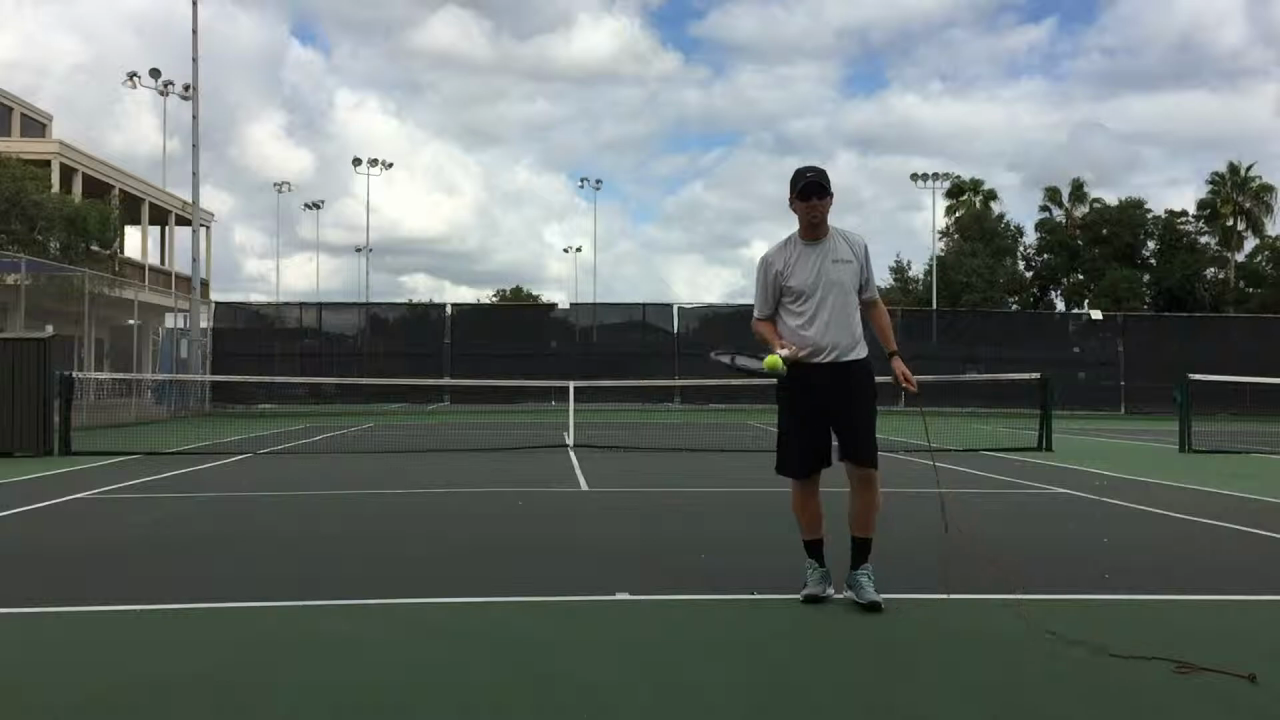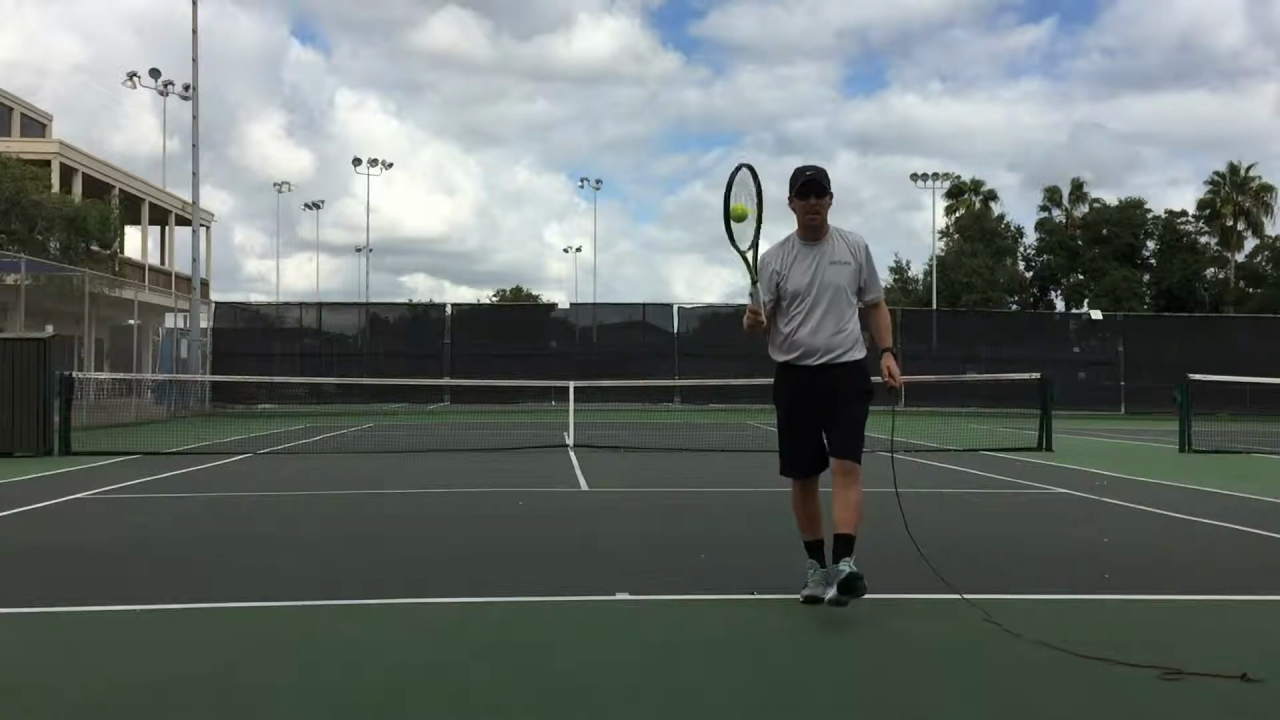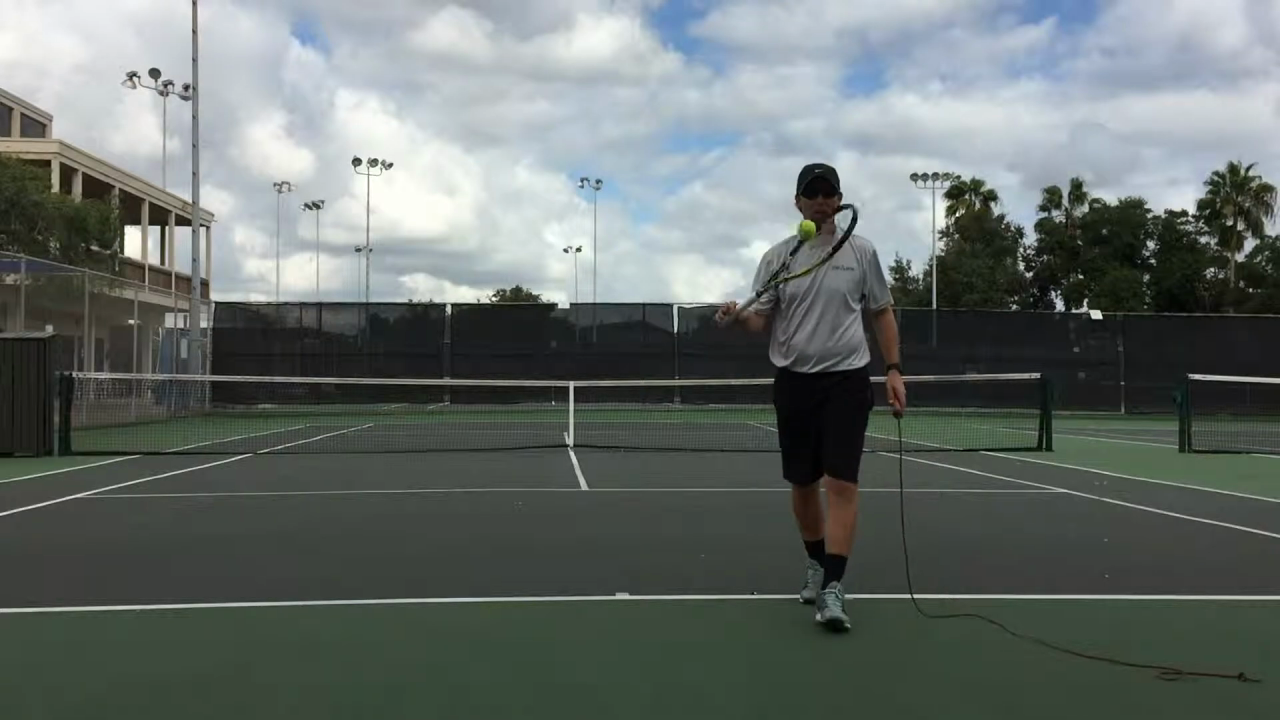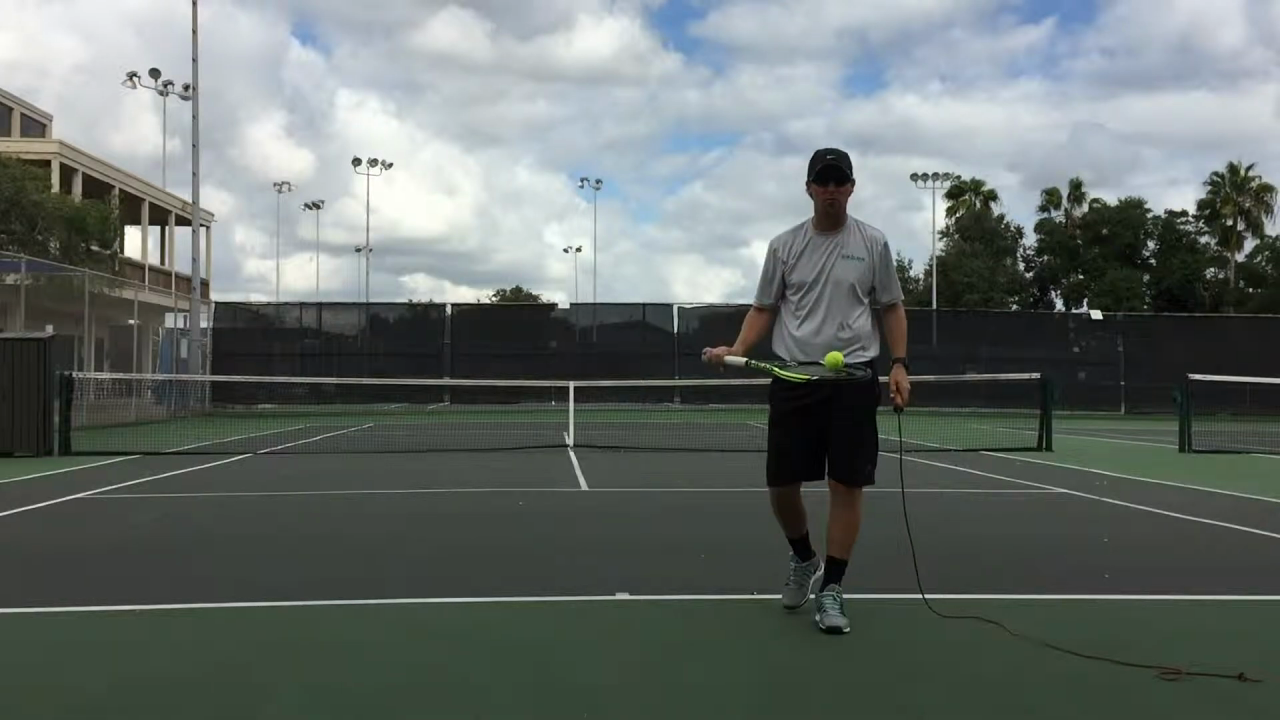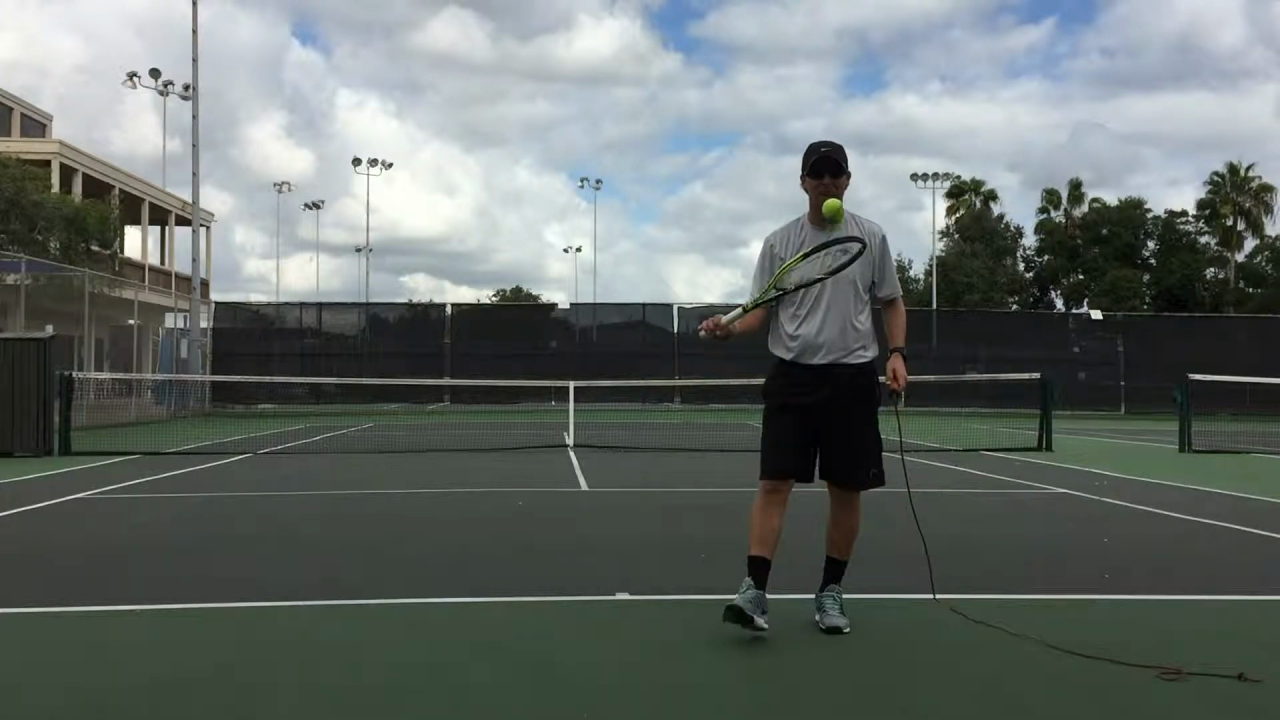
dt=0.3s
person 1, frame 1
left shoulder: (855, 247)
right shoulder: (775, 259)
left elbow: (873, 304)
right elbow: (761, 320)
left wrist: (895, 355)
right wrist: (776, 344)
left hip: (852, 371)
right hip: (800, 377)
left knee: (864, 471)
right knee: (804, 476)
left ankle: (860, 571)
right ankle: (816, 567)
person 1, frame 2
left shoulder: (855, 248)
right shoulder: (773, 258)
left elbow: (875, 304)
right elbow: (759, 320)
left wrist: (887, 352)
right wrist: (754, 321)
left hip: (847, 372)
right hip: (795, 376)
left knee: (846, 467)
right knee: (803, 476)
left ankle: (844, 565)
right ankle: (817, 565)
person 1, frame 3
left shoulder: (863, 252)
right shoulder: (776, 257)
left elbow: (882, 313)
right elbow: (757, 318)
left wrist: (893, 370)
right wrist: (736, 318)
left hip: (847, 380)
right hip: (793, 381)
left knee: (842, 483)
right knee: (803, 483)
left ankle: (832, 589)
right ankle: (817, 564)
person 1, frame 4
left shoulder: (873, 243)
right shoulder: (783, 245)
left elbow: (891, 307)
right elbow: (763, 309)
left wrist: (898, 364)
right wrist: (735, 351)
left hip: (852, 379)
right hip: (793, 379)
left knee: (846, 486)
right knee: (782, 484)
left ankle: (830, 590)
right ankle: (803, 558)
person 1, frame 5
left shoulder: (871, 237)
right shoulder: (780, 241)
left elbow: (891, 303)
right elbow: (760, 308)
left wrist: (896, 353)
right wrist: (731, 326)
left hip: (852, 376)
right hip: (791, 375)
left knee: (846, 488)
right knee: (774, 483)
left ankle: (829, 592)
right ankle: (754, 593)
